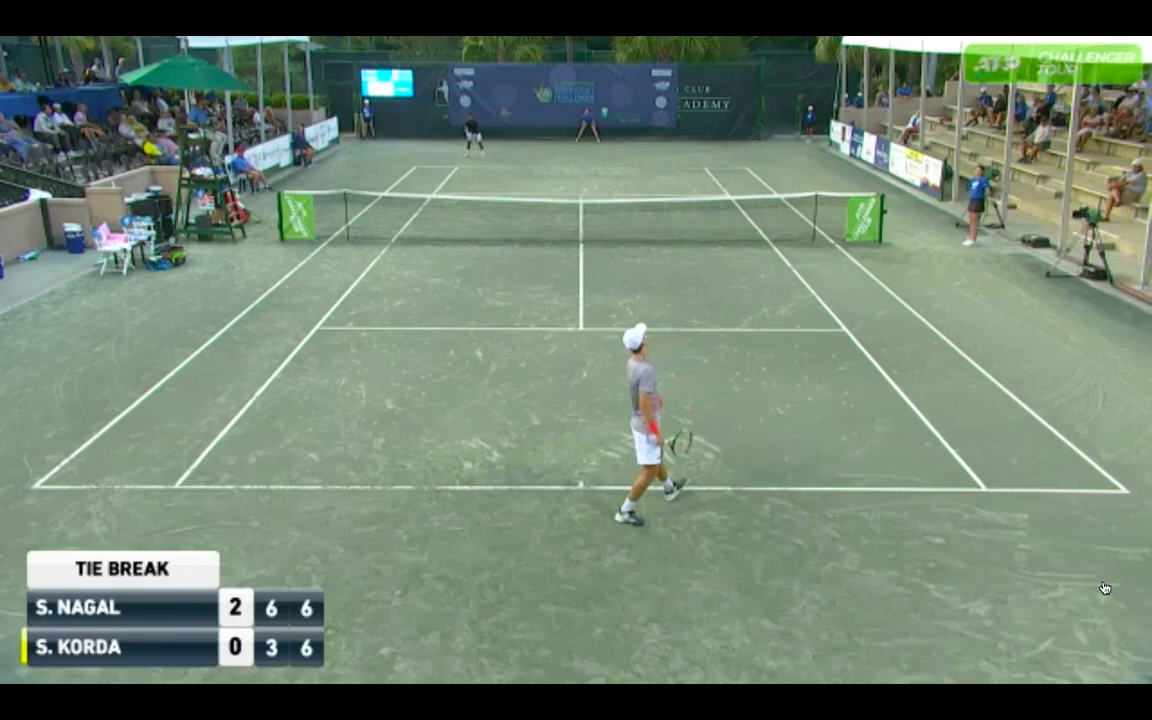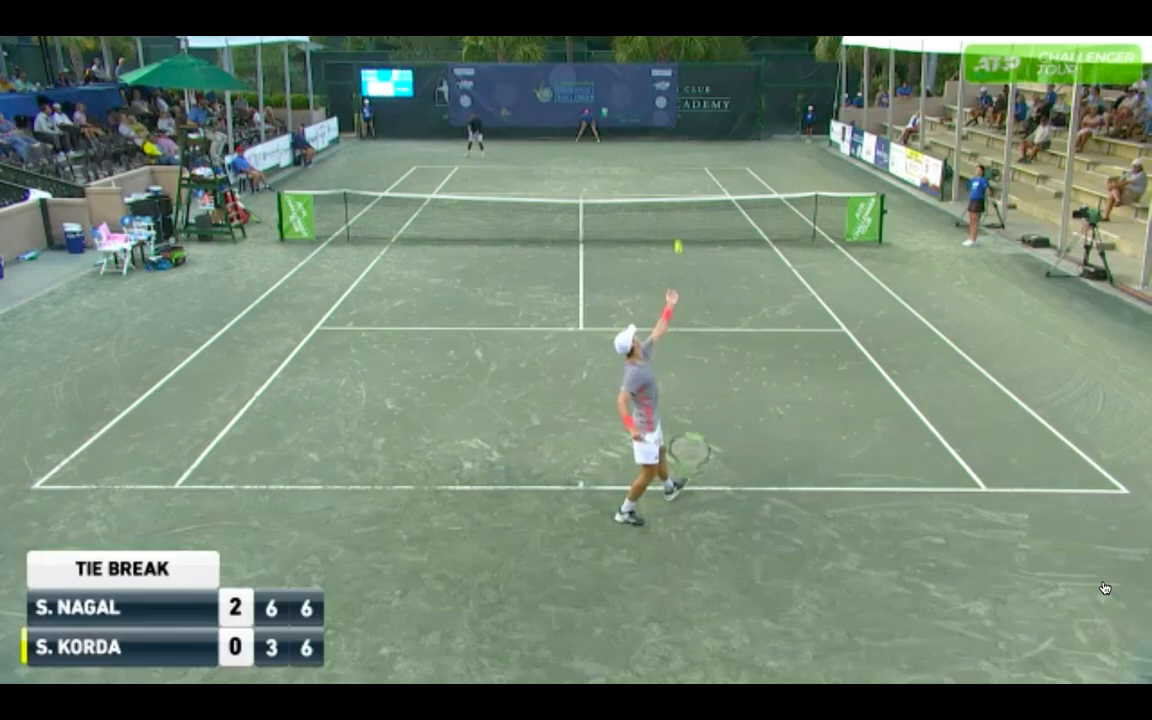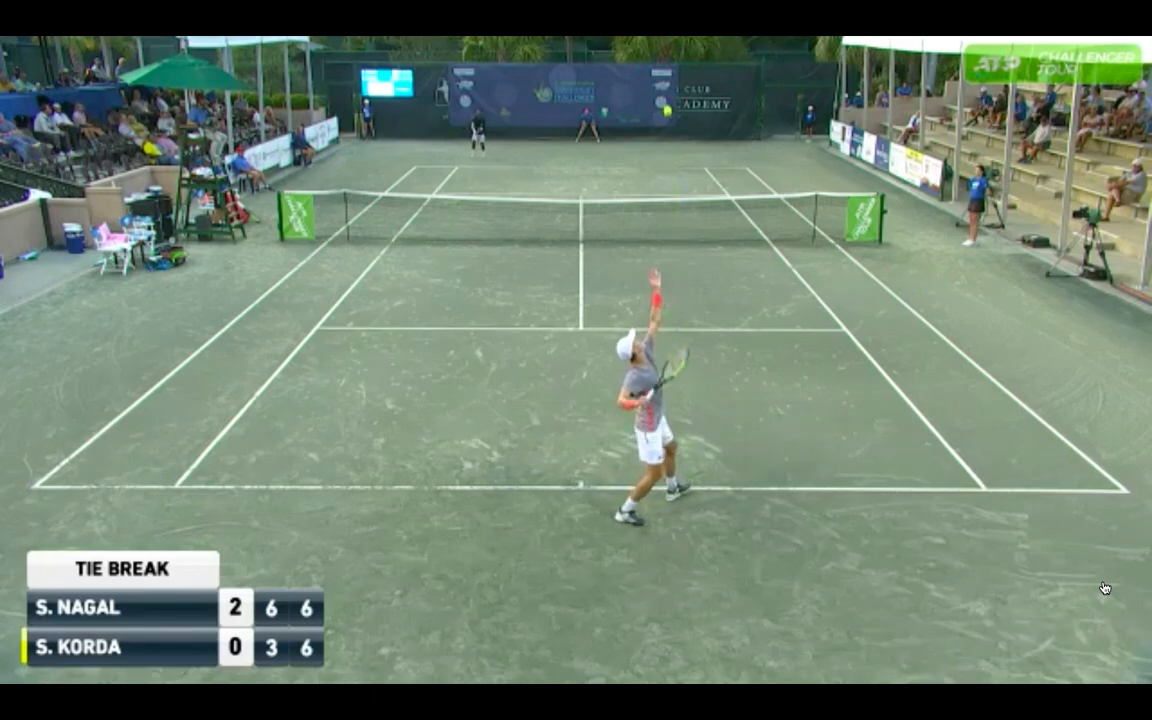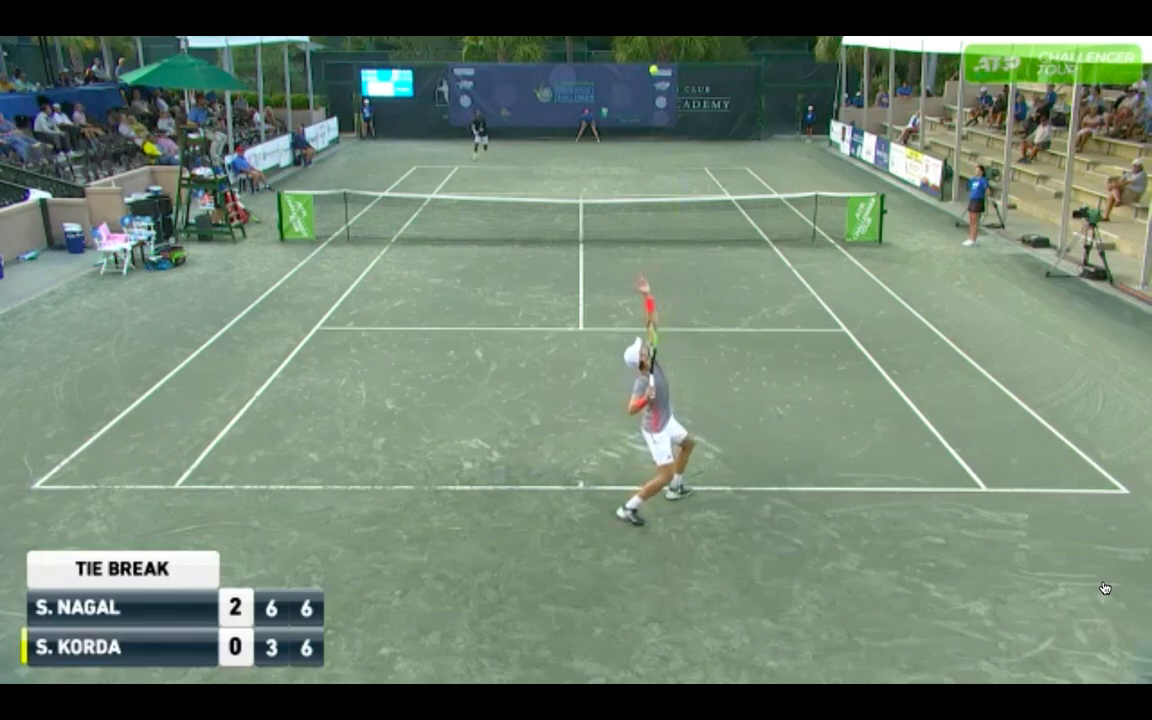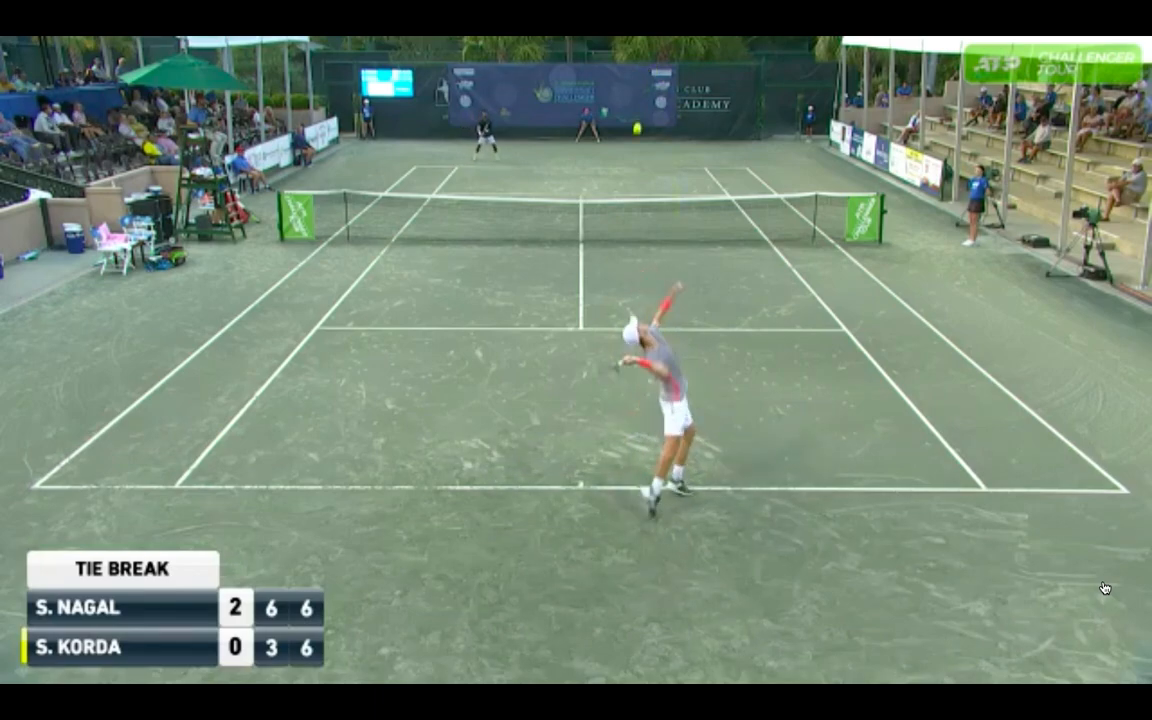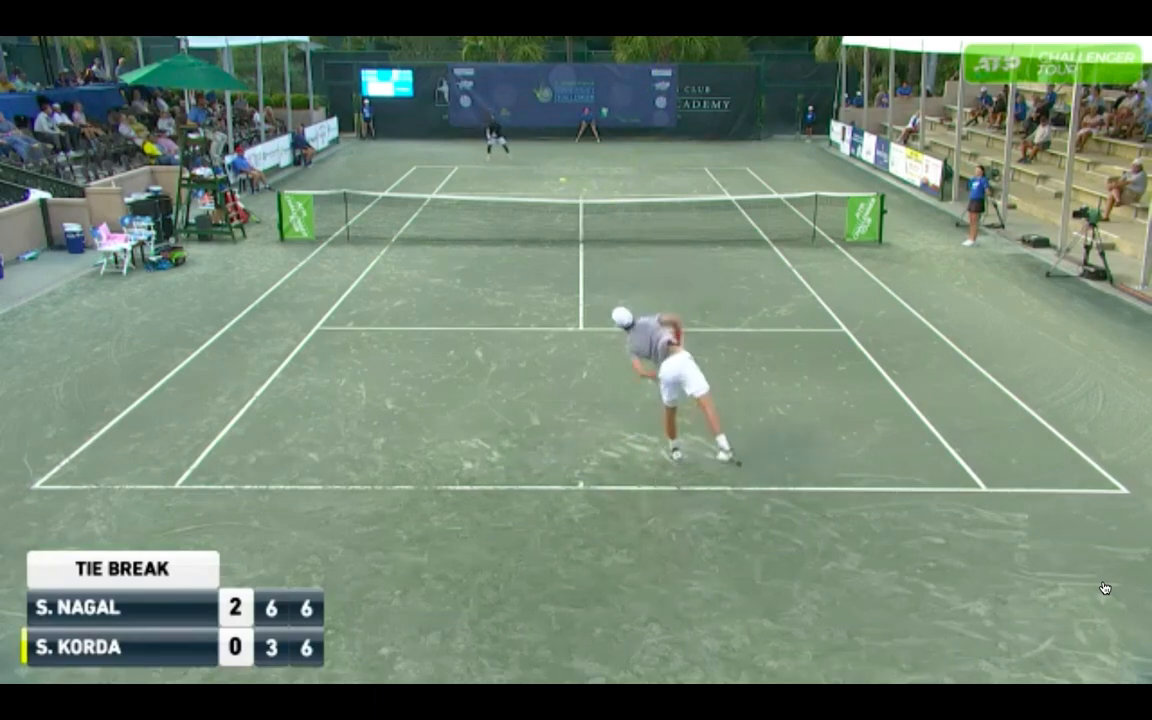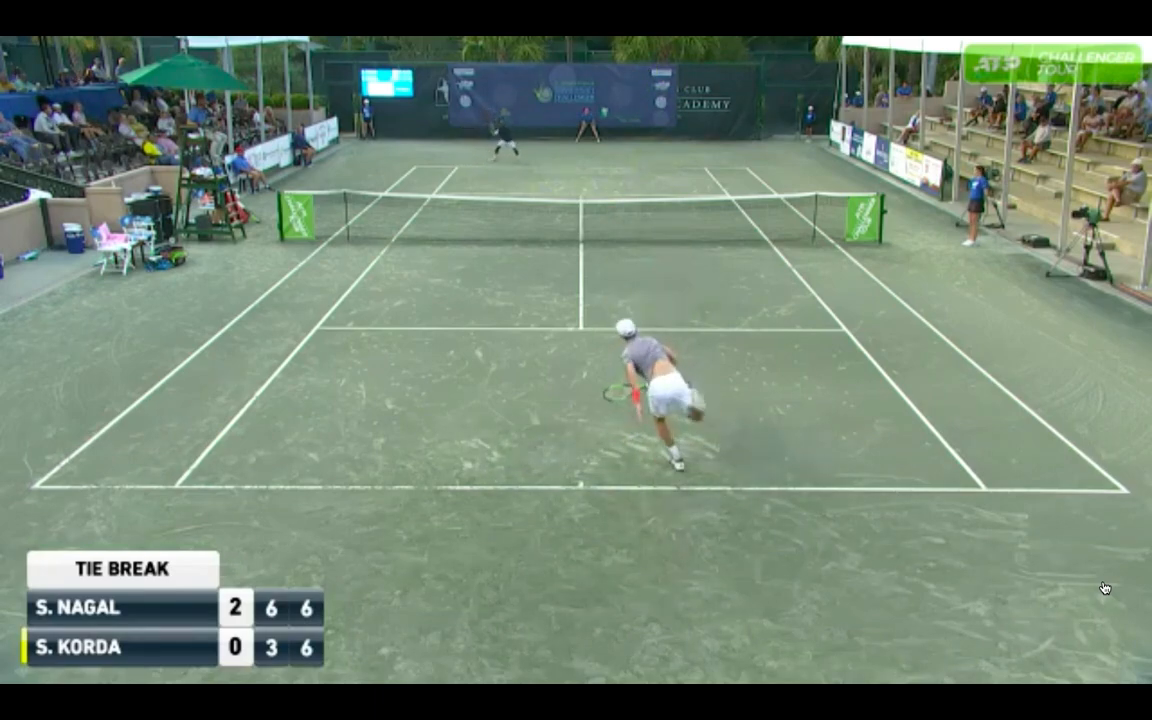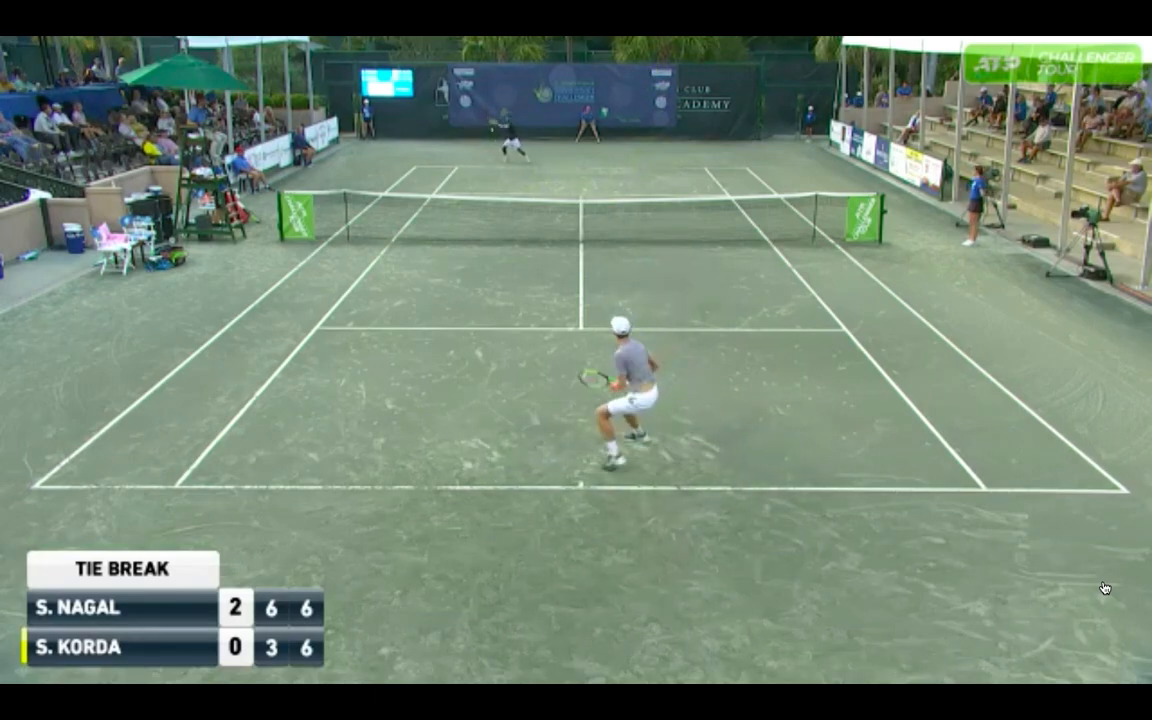
dt=0.3s
person 1, frame 1
left shoulder: (633, 363)
right shoulder: (644, 370)
right elbow: (644, 406)
left wrist: (658, 399)
right wrist: (657, 433)
left hip: (643, 422)
right hip: (646, 427)
left knee: (657, 457)
right knee: (649, 473)
left ankle: (670, 488)
right ankle: (625, 512)
person 1, frame 2
left shoulder: (642, 353)
right shoulder: (633, 372)
left elbow: (658, 331)
right elbow: (621, 402)
left wrist: (669, 307)
right wrist: (631, 428)
left hip: (650, 422)
right hip: (645, 427)
left knee: (660, 453)
right knee: (648, 474)
left ankle: (670, 488)
right ankle: (625, 512)
person 1, frame 3
left shoulder: (646, 352)
right shoulder: (634, 376)
left elbow: (655, 321)
right elbow: (620, 401)
left wrist: (656, 291)
right wrist: (636, 403)
left hip: (658, 420)
right hip: (648, 427)
left knee: (671, 449)
right knee: (653, 474)
left ankle: (673, 488)
right ankle: (625, 511)
person 1, frame 4
left shoulder: (652, 357)
right shoulder: (642, 382)
left elbow: (652, 325)
right elbow: (631, 409)
left wrist: (647, 296)
right wrist: (646, 399)
left hip: (667, 420)
right hip: (656, 430)
left knee: (688, 444)
right knee: (664, 476)
left ankle: (675, 488)
right ankle: (628, 509)
person 1, frame 5
left shoulder: (652, 333)
right shoulder: (651, 355)
left elbow: (659, 314)
right elbow: (664, 374)
left wrist: (672, 294)
right wrist: (638, 361)
left hip: (677, 398)
right hip: (674, 400)
left knee: (689, 434)
right knee: (671, 444)
left ankle: (675, 480)
right ankle: (654, 490)
person 1, frame 6
left shoulder: (631, 344)
right shoulder: (647, 321)
left elbow: (640, 371)
right elbow: (675, 320)
left wrist: (653, 375)
right wrist: (679, 338)
left hip: (666, 370)
right hip: (681, 359)
left knee: (670, 409)
right knee: (706, 404)
left ankle: (674, 449)
right ankle: (724, 448)
person 1, frame 7
left shoulder: (627, 353)
right shoulder: (650, 340)
left elbow: (632, 376)
right elbow: (673, 358)
left wrist: (636, 402)
left hip: (658, 387)
right hip: (676, 381)
left knee: (659, 420)
right knee: (697, 416)
left ankle: (677, 458)
right ankle: (692, 400)
person 1, frame 8
left shoulder: (620, 354)
right shoulder: (638, 345)
left elbow: (622, 385)
right elbow: (655, 366)
left wrist: (614, 385)
left hip: (641, 398)
right hip: (652, 392)
left knee: (601, 413)
right knee: (624, 406)
left ankle: (615, 456)
right ankle: (640, 434)
